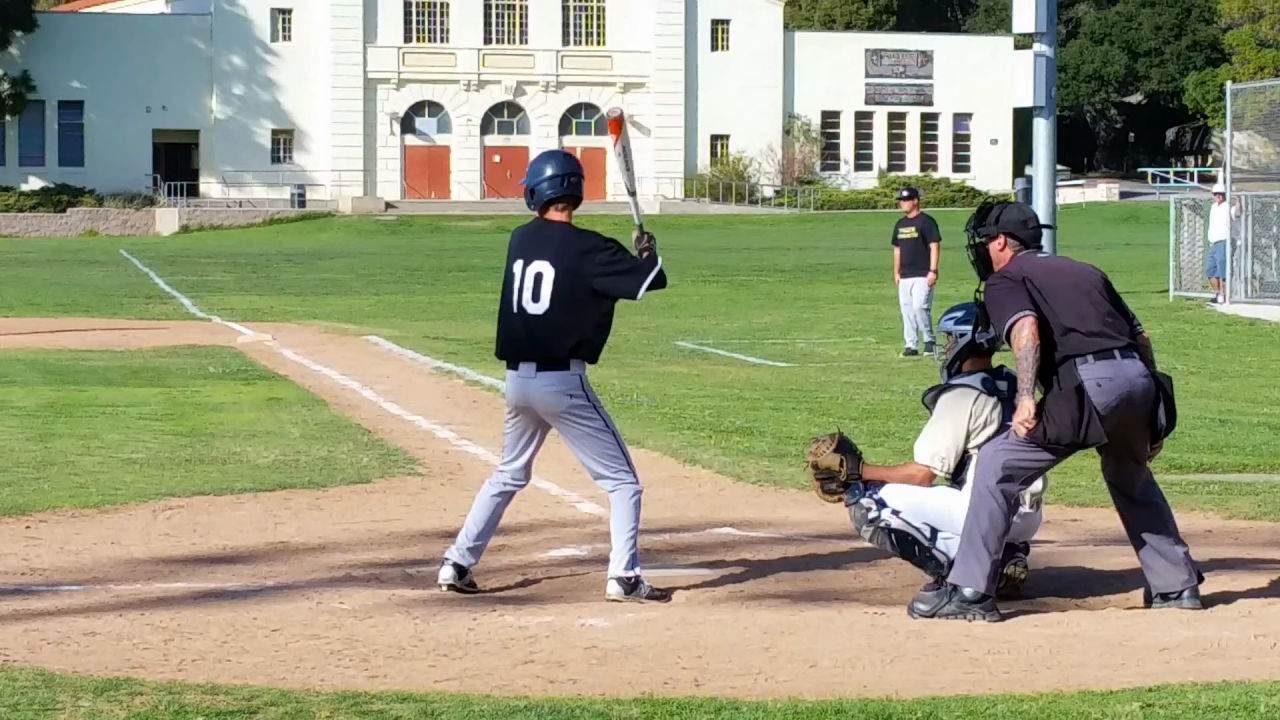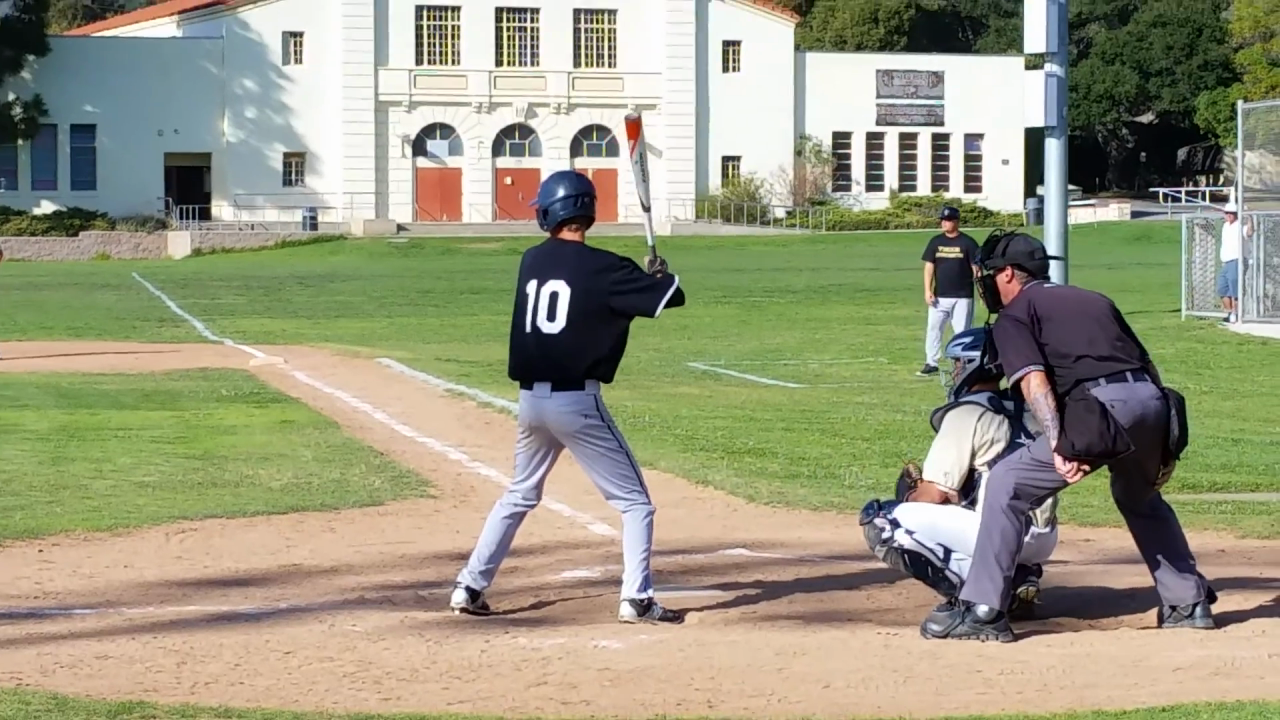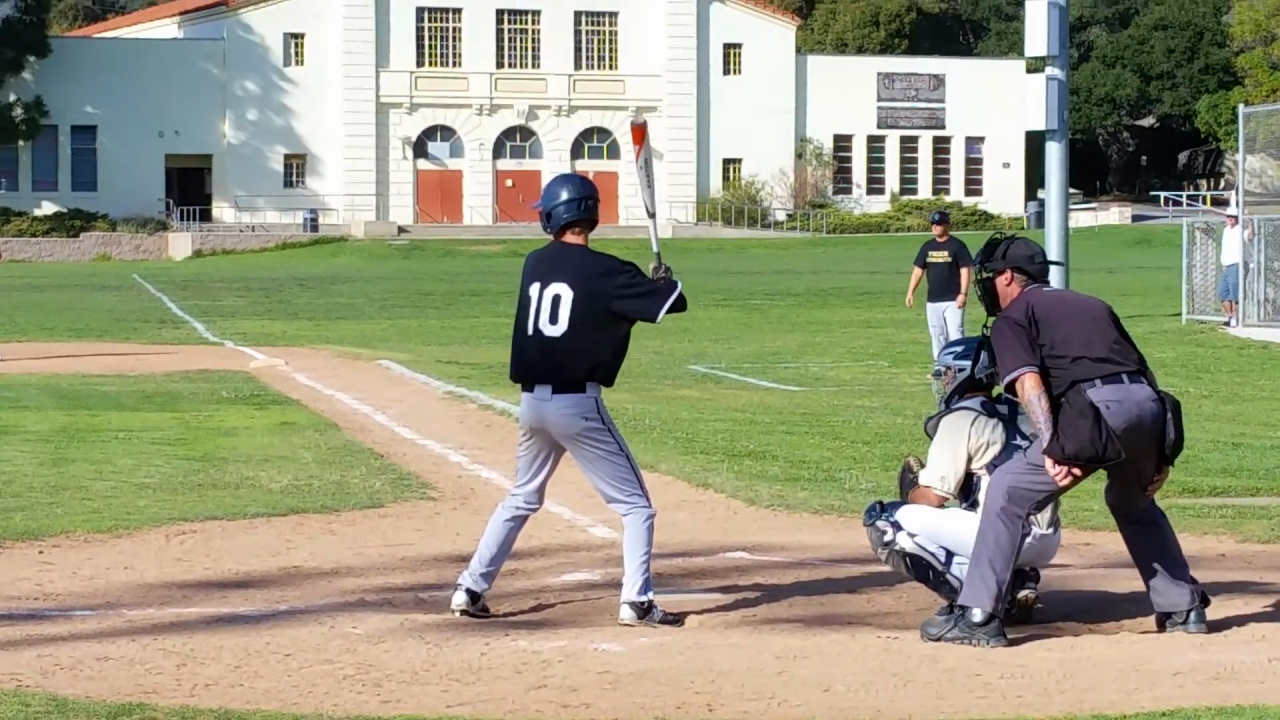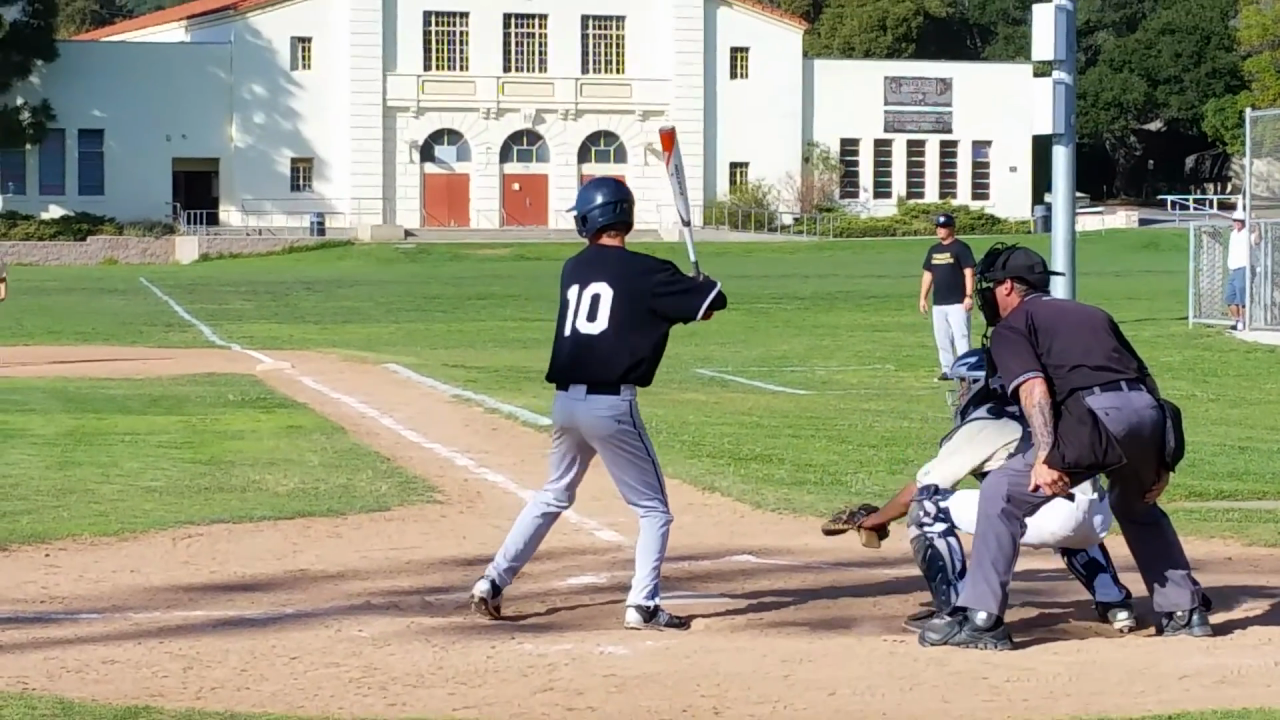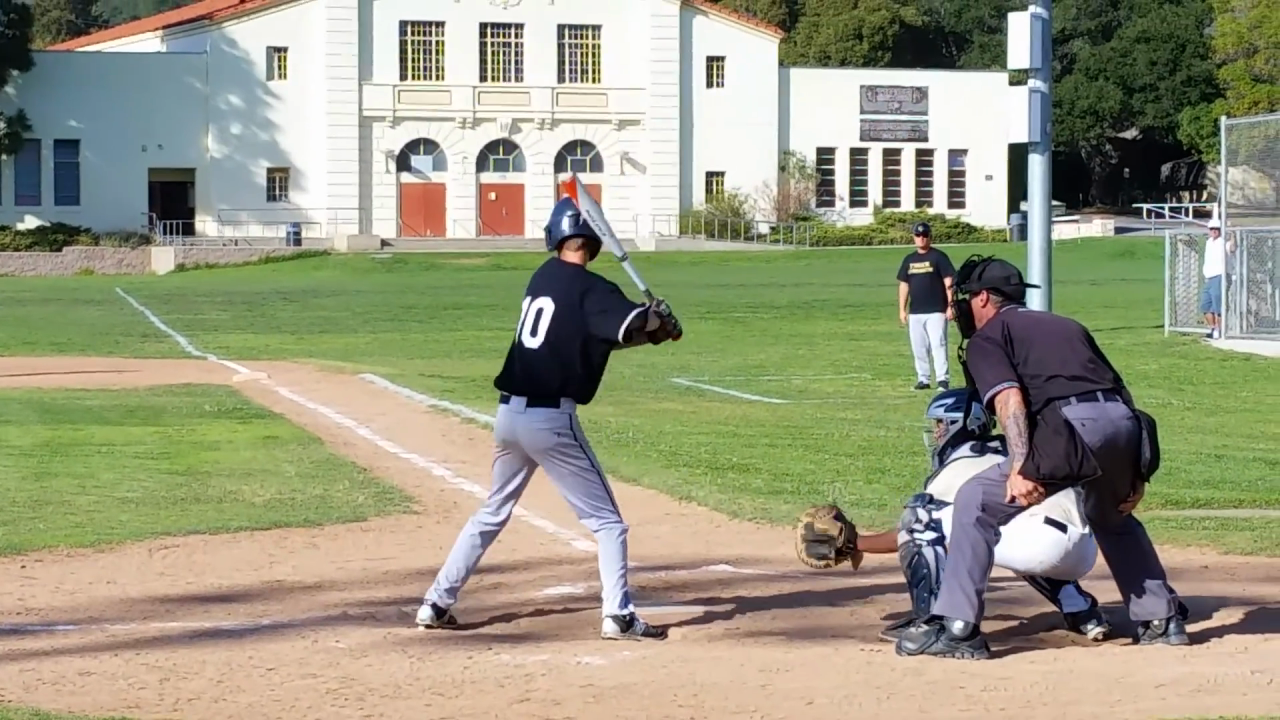
dt=0.7s
person 1, frame 1
left shoulder: (519, 239)
right shoulder: (586, 247)
right elbow: (653, 281)
left wrist: (626, 256)
right wrist: (646, 252)
left hip: (518, 379)
right hip: (562, 381)
left knee: (508, 475)
right knee: (622, 481)
left ankle: (456, 563)
right ankle: (624, 578)
person 1, frame 2
left shoulder: (531, 260)
right shoulder: (602, 266)
right elbow: (672, 297)
left wrist: (638, 278)
right wrist: (657, 274)
left hip: (532, 399)
right hip: (577, 401)
left knee: (518, 495)
right knee: (635, 502)
left ankle: (468, 587)
right ankle: (637, 599)
person 1, frame 3
left shoulder: (534, 263)
right shoulder: (606, 271)
right elbow: (674, 302)
left wrist: (642, 284)
right wrist: (660, 280)
left hip: (533, 401)
right hip: (577, 404)
left knee: (521, 499)
right knee: (636, 505)
left ankle: (469, 589)
right ankle: (636, 602)
person 1, frame 4
left shoulder: (573, 268)
right shoulder: (645, 270)
right elbow: (713, 301)
left wrist: (676, 300)
right wrist: (695, 288)
left hip: (566, 400)
right hip: (611, 405)
left knee: (552, 497)
right knee: (653, 509)
left ankle: (494, 581)
right ankle: (643, 606)
person 1, frame 5
left shoulder: (542, 276)
right shoulder: (591, 288)
right elbow: (633, 323)
left wrist: (647, 331)
right wrist: (661, 322)
left hip: (509, 413)
right hip: (551, 418)
left knee: (492, 514)
right knee: (607, 521)
left ankle: (436, 602)
right ankle: (618, 615)
person 2, frame 1
left shoulder: (1005, 280)
right shoulder: (1086, 271)
left elbow: (1026, 328)
right elbow: (1141, 338)
left wrist: (1025, 397)
right wrist: (1152, 413)
left hip: (1089, 384)
right hip: (1137, 378)
left knee: (997, 465)
right knee: (1132, 479)
left ankle: (970, 591)
right ankle: (1177, 585)
person 2, frame 2
left shoulder: (1014, 314)
right shoulder: (1095, 299)
left elbow: (1034, 381)
left wrist: (1058, 445)
right wrist: (1163, 443)
left hip: (1104, 409)
right hip: (1153, 402)
left knee: (1007, 484)
right knee: (1142, 498)
left ankle: (983, 612)
right ankle: (1189, 603)
person 2, frame 3
left shoulder: (1012, 317)
right shoulder: (1094, 304)
left elbow: (1029, 383)
left wrist: (1050, 448)
right wrist: (1156, 451)
left hip: (1097, 411)
right hip: (1150, 405)
left knee: (1008, 492)
right knee: (1134, 504)
left ankle: (978, 616)
right ankle: (1183, 608)
person 2, frame 4
left shoulder: (1011, 326)
right shoulder: (1093, 313)
left elbow: (1034, 388)
left wrist: (1046, 456)
right wrist: (1158, 460)
left hip: (1098, 417)
right hip: (1148, 414)
left knee: (1002, 493)
right knee: (1138, 507)
left ankle: (980, 619)
right ankle: (1184, 611)
person 2, frame 5
left shoulder: (987, 336)
right shoulder: (1068, 324)
left elbow: (1009, 399)
left wrist: (1021, 467)
right wrist: (1133, 471)
left hip: (1072, 428)
right hip: (1124, 424)
left knee: (976, 503)
right knee: (1113, 517)
left ankle: (957, 628)
right ankle: (1162, 620)
person 3, frame 1
left shoulder: (962, 394)
right shoulder: (1014, 387)
left elbow: (921, 474)
left wrist: (859, 470)
right hip: (1028, 517)
left knee: (865, 500)
right ankle: (1003, 556)
person 3, frame 2
left shoulder: (966, 412)
right shoulder: (1024, 411)
left elbow: (934, 494)
left wrist: (908, 497)
right hip: (1043, 538)
left knee: (879, 520)
right ankle: (1017, 576)
person 3, frame 3
left shoulder: (960, 418)
right shoulder: (1020, 414)
left elbow: (932, 498)
left wrist: (911, 492)
right hip: (1046, 541)
left knee: (882, 521)
right ankle: (1019, 582)
person 3, frame 4
left shoulder: (977, 427)
left elbow: (918, 490)
left wrist: (876, 517)
left hip: (1055, 514)
right hip: (1096, 515)
left knee: (929, 505)
left ankle: (954, 612)
right ankle: (1115, 603)
person 3, frame 5
left shoulder: (959, 467)
right shoulder: (1011, 452)
left elbow: (915, 524)
left wrist: (860, 542)
left hip: (1048, 544)
right hip: (1084, 550)
left knee: (921, 513)
right ankle: (1082, 613)
